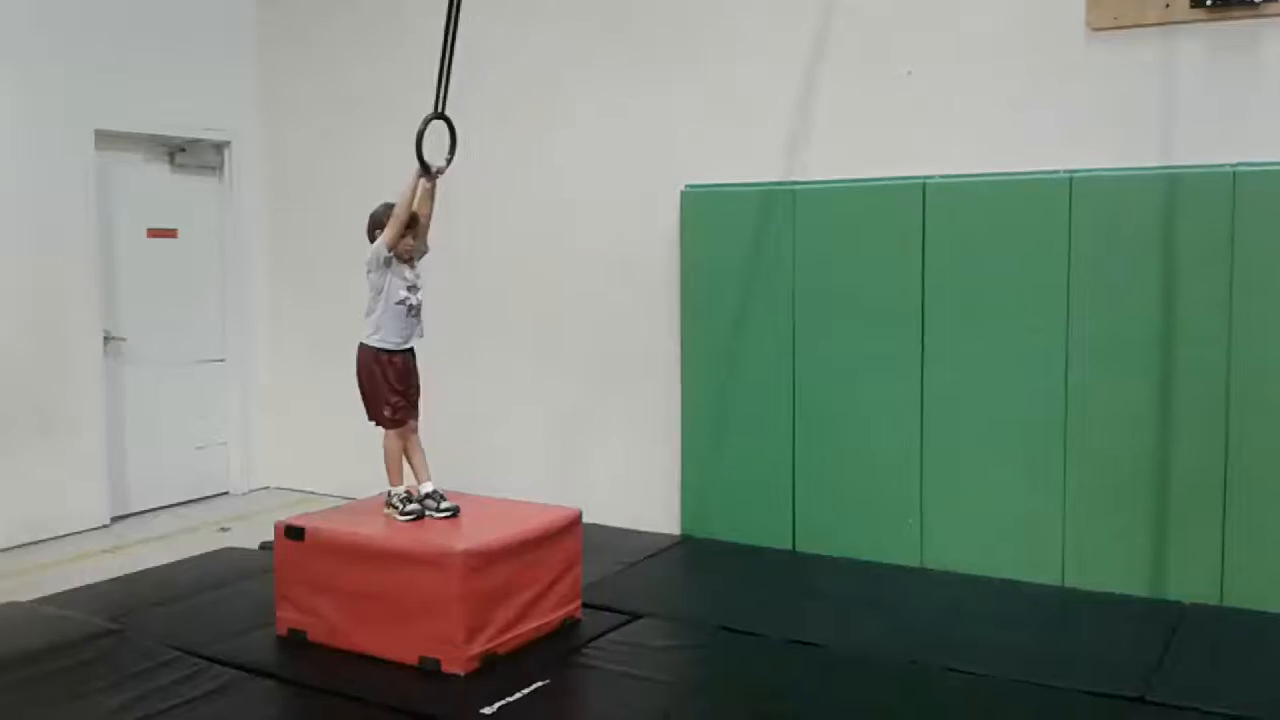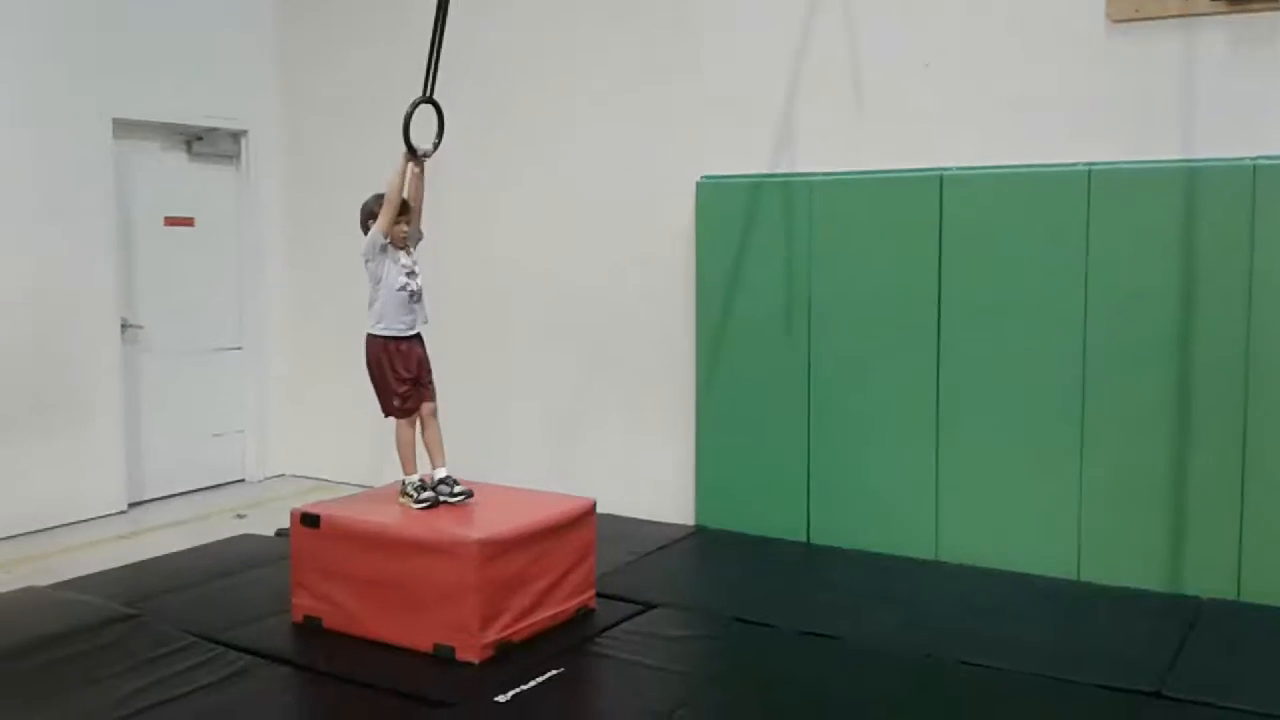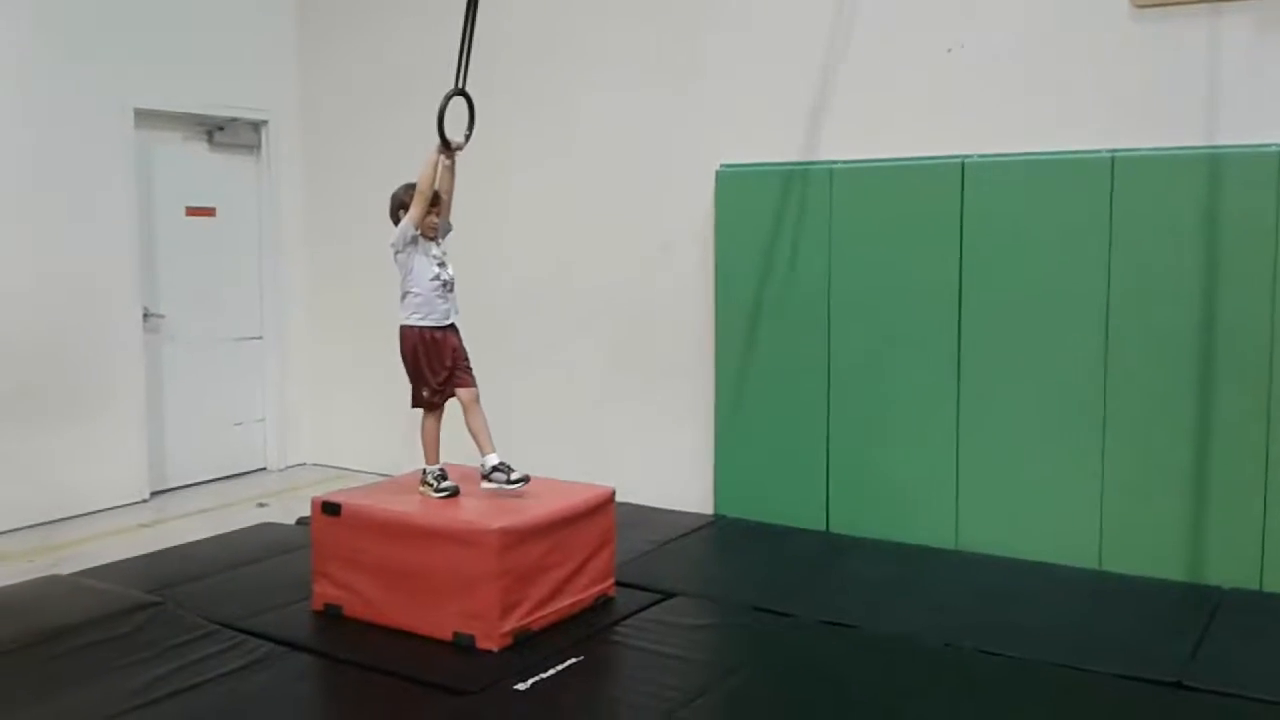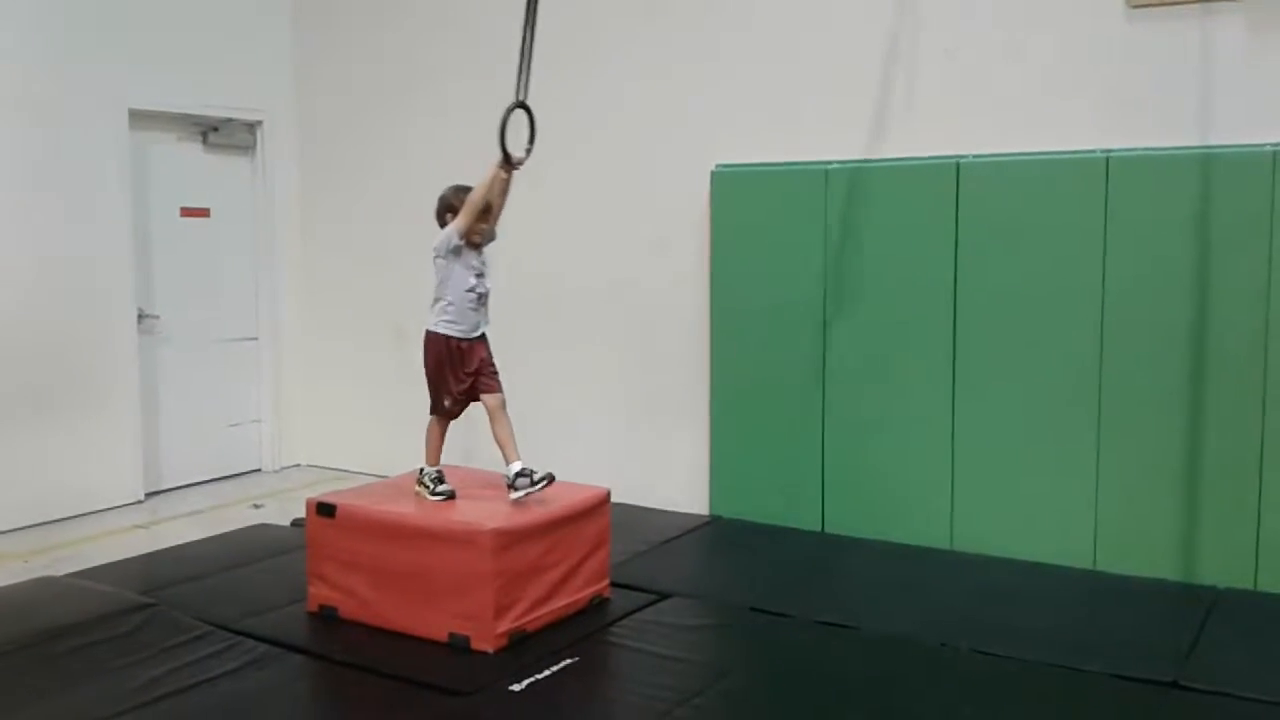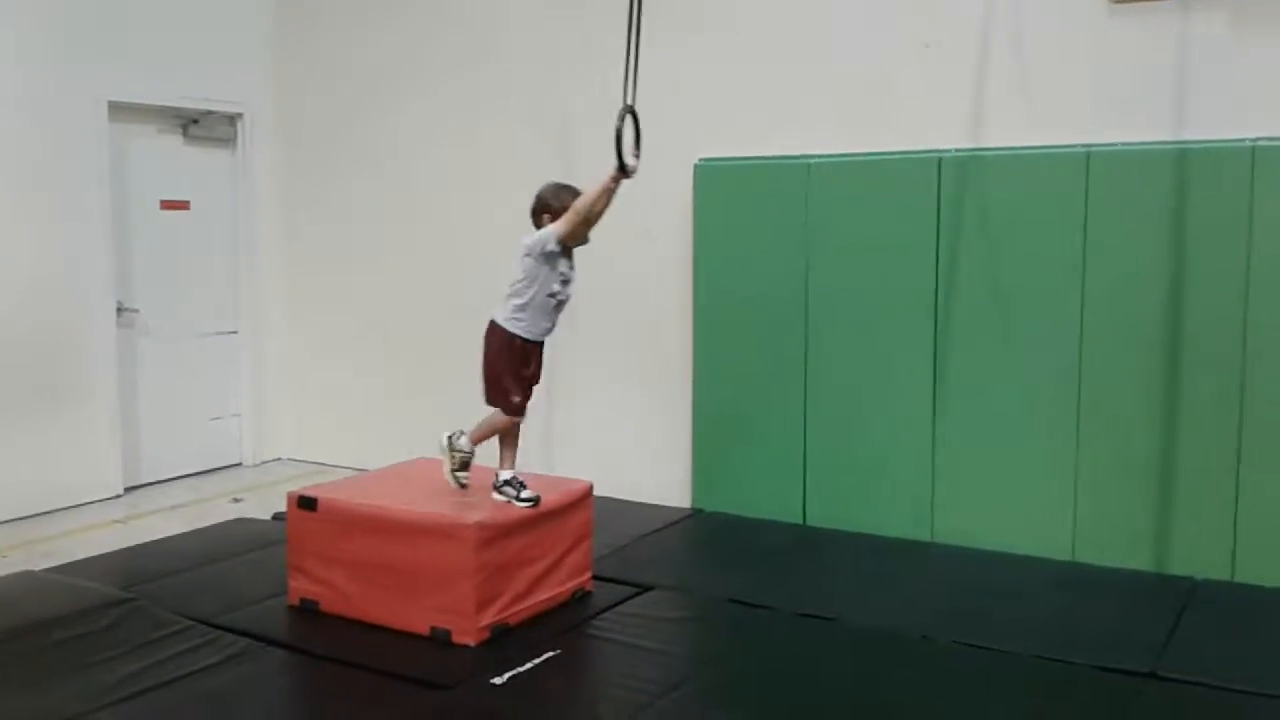
dt=0.4s
person 1, frame 1
left shoulder: (412, 261)
right shoulder: (378, 262)
left elbow: (422, 219)
right elbow: (398, 218)
left wrist: (430, 183)
right wrist: (416, 177)
left hip: (404, 354)
right hip: (377, 354)
left knee: (410, 426)
right knee: (395, 425)
left ankle: (427, 492)
right ankle: (397, 495)
person 1, frame 2
left shoulder: (408, 248)
right shoulder: (375, 251)
left elbow: (415, 205)
right elbow: (390, 204)
left wrist: (418, 168)
right wrist: (403, 162)
left hip: (413, 341)
right hip: (385, 343)
left knee: (428, 410)
right knee: (406, 414)
left ankle: (441, 478)
right ankle: (411, 483)
person 1, frame 3
left shoulder: (436, 239)
right shoulder: (404, 242)
left elbow: (444, 196)
right elbow: (421, 196)
left wrist: (449, 159)
right wrist: (436, 154)
left hip: (447, 331)
right hip: (419, 333)
left knee: (470, 397)
right knee: (432, 405)
left ankle: (491, 466)
right ankle: (432, 473)
person 1, frame 4
left shoulder: (478, 247)
right shoulder: (446, 247)
left elbow: (493, 208)
right elbow: (473, 205)
left wrist: (506, 174)
right wrist: (495, 170)
left hip: (475, 341)
right hip: (445, 340)
left knee: (496, 404)
right knee: (444, 411)
left ankle: (516, 474)
right ankle: (429, 474)
person 1, frame 5
left shoulder: (565, 250)
right shoulder: (538, 245)
left elbow: (591, 216)
right elbow: (576, 213)
left wrist: (614, 183)
right wrist: (608, 181)
left hip: (533, 341)
right hip: (507, 336)
left knee: (516, 411)
right knee: (510, 413)
left ankle: (506, 478)
right ankle: (460, 443)
